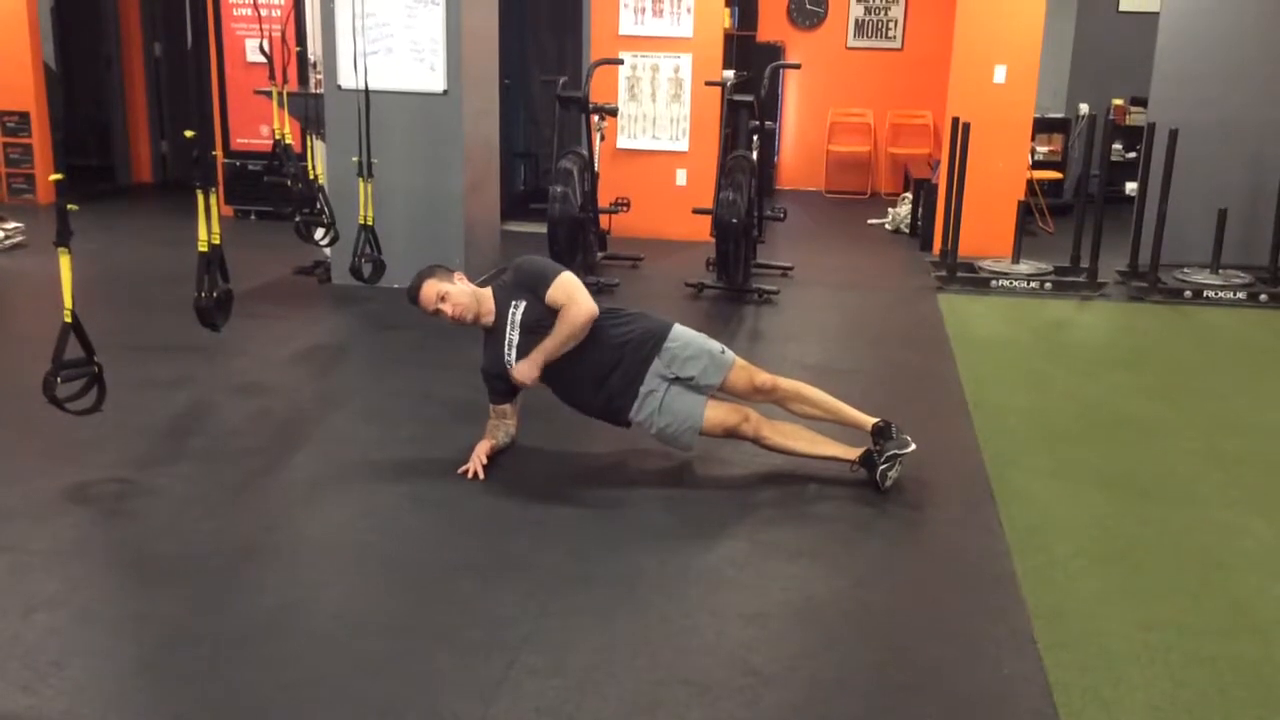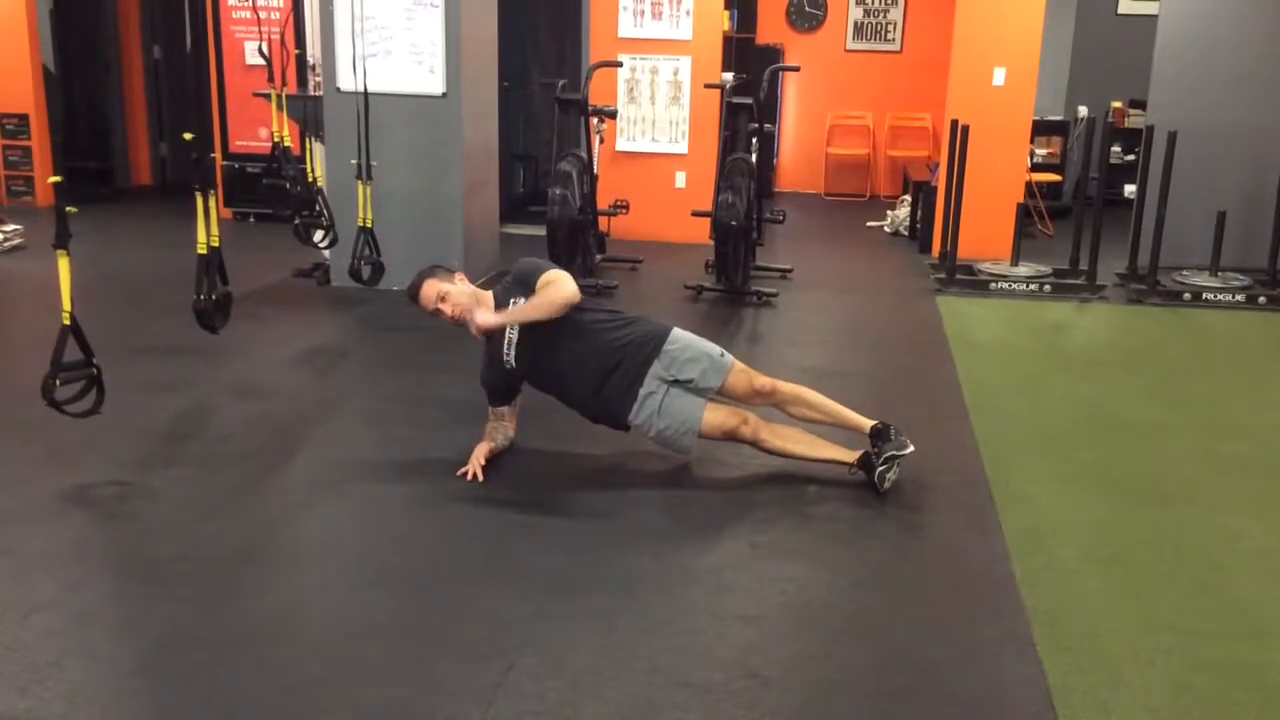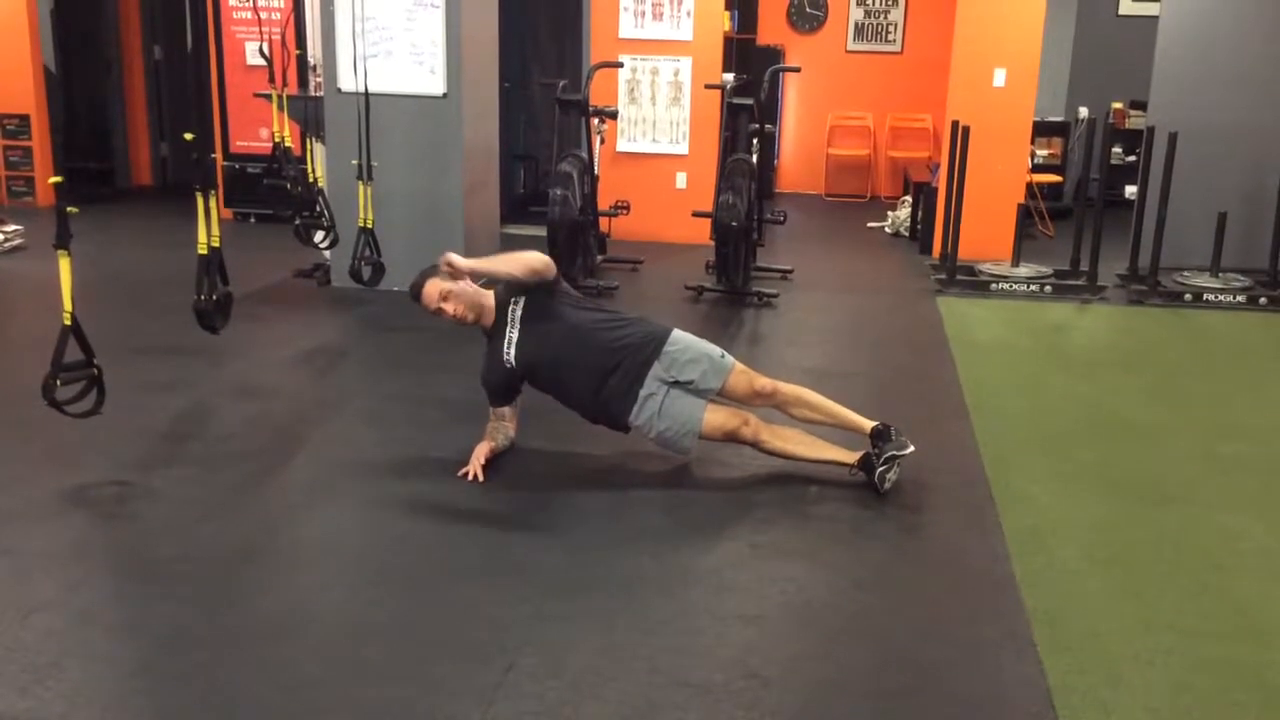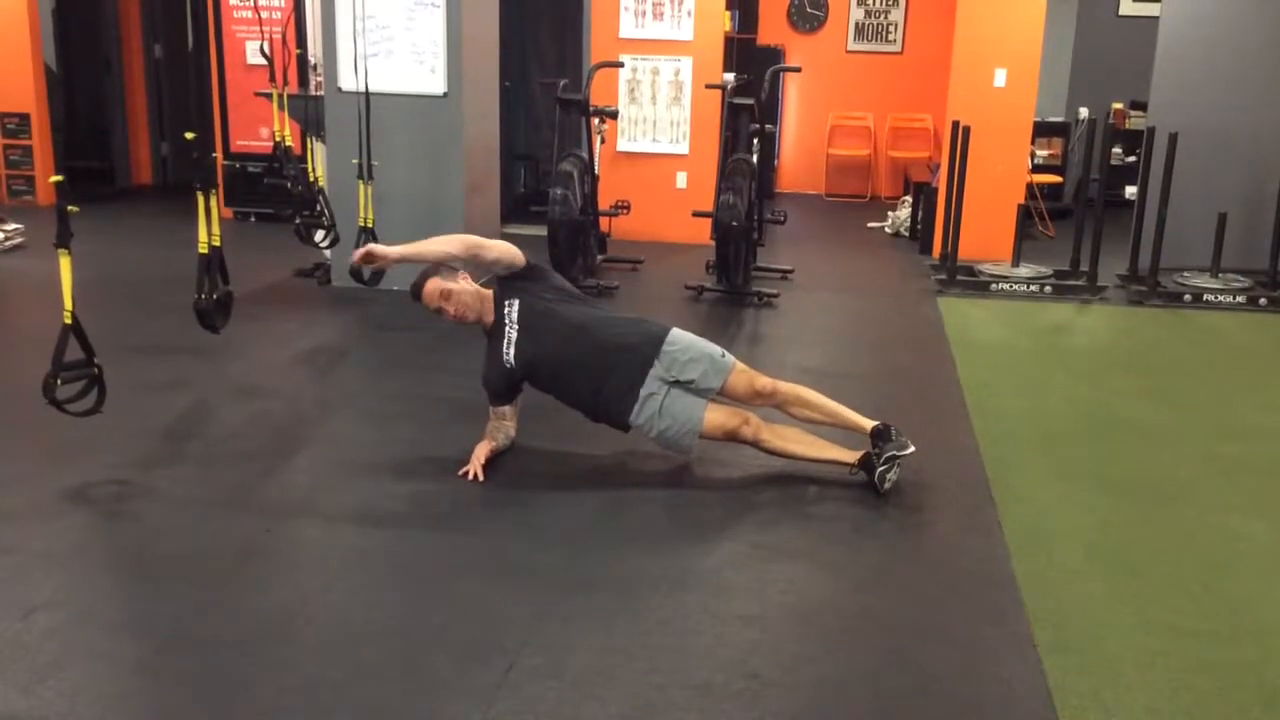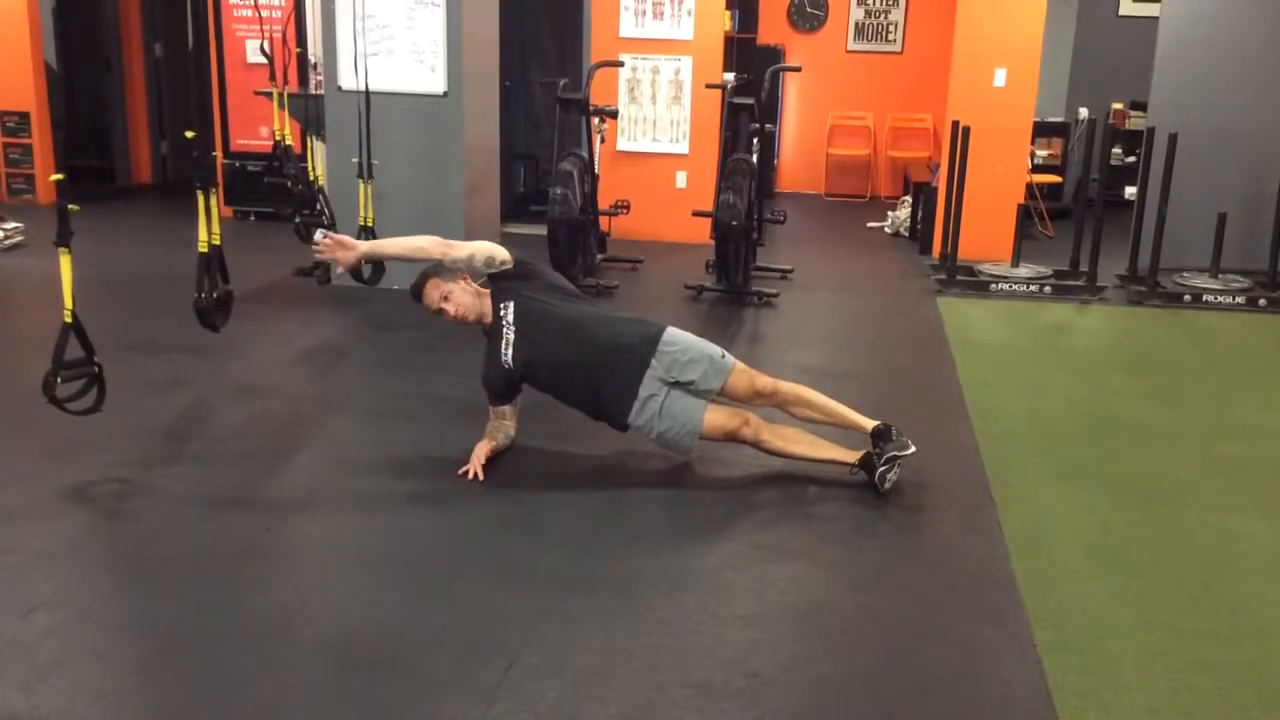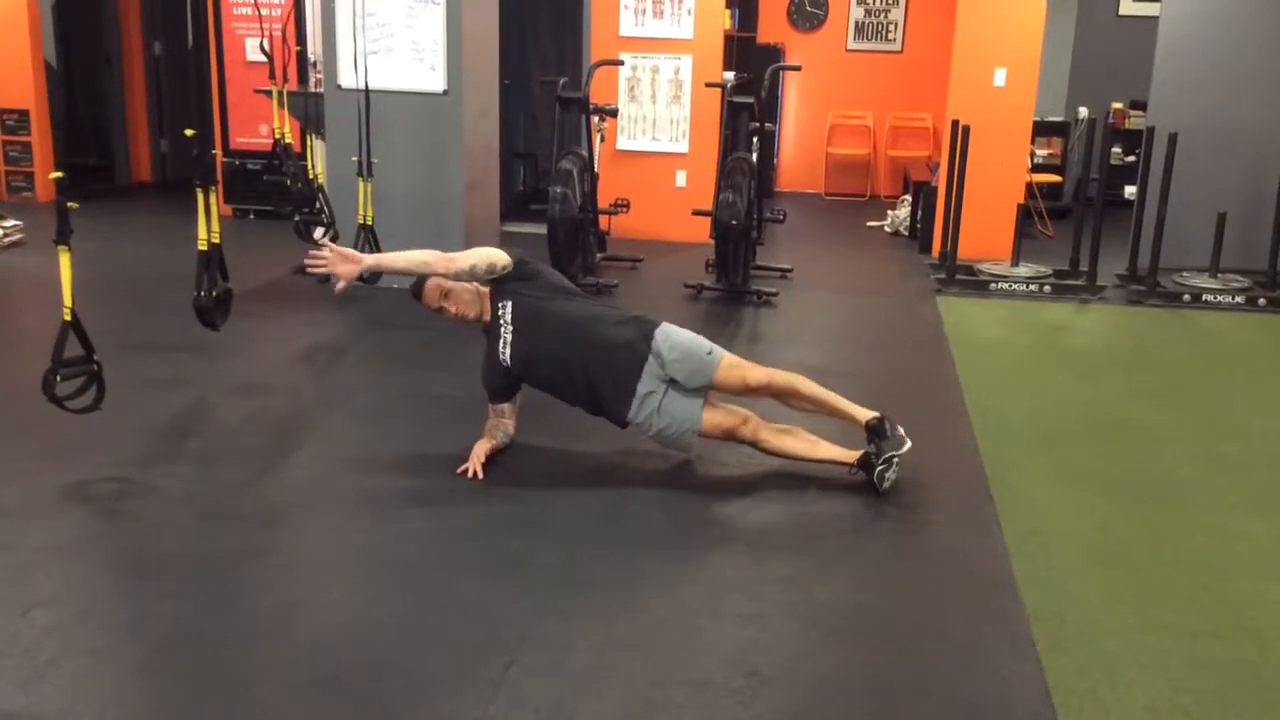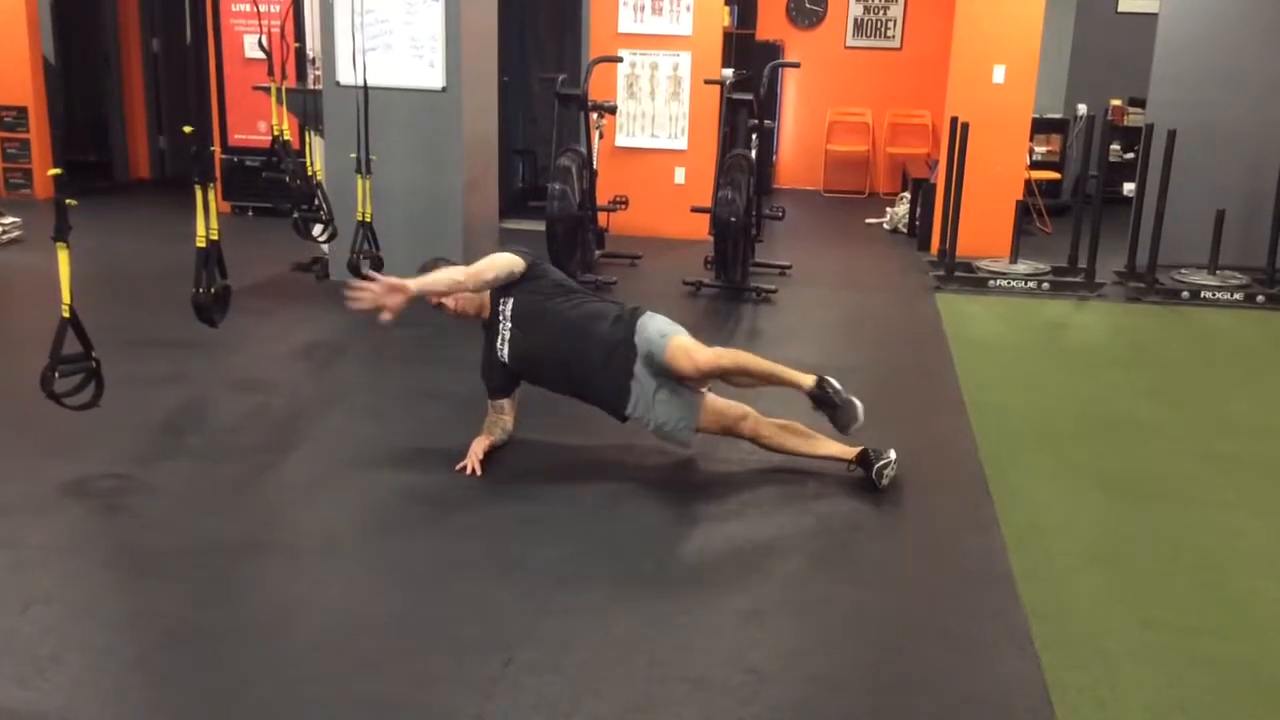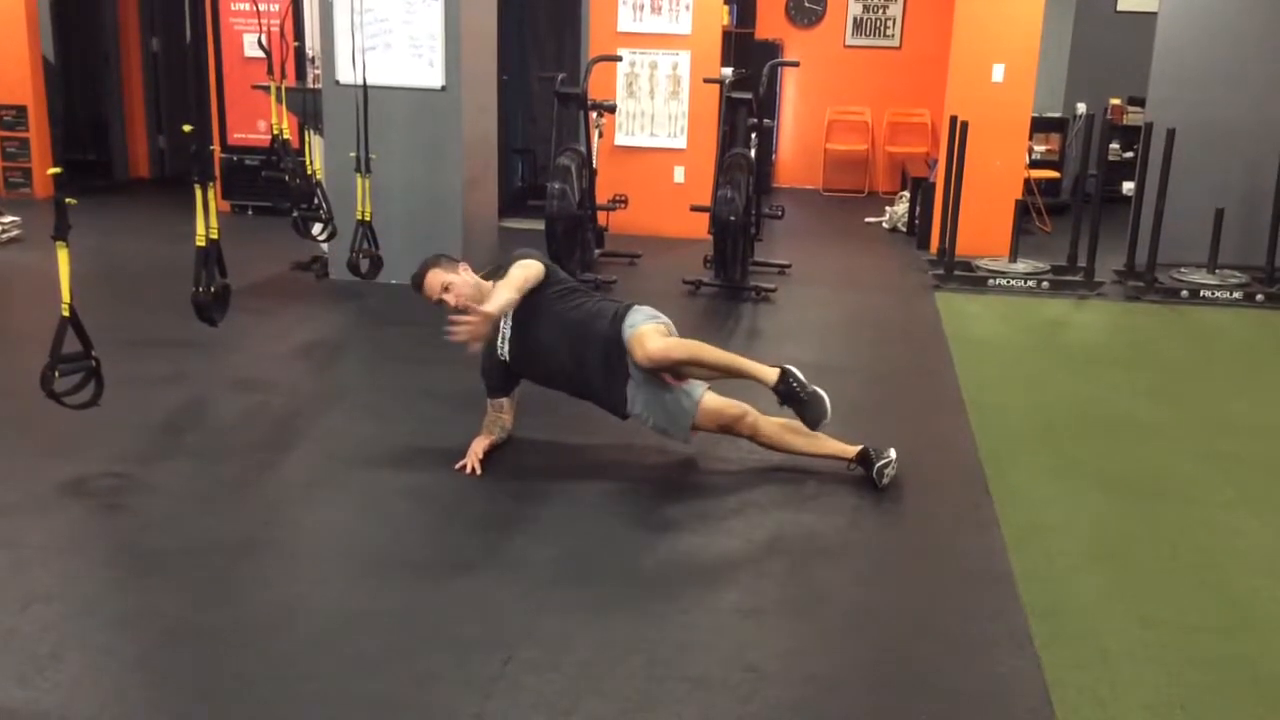
dt=0.4s
person 1, frame 1
left shoulder: (523, 274)
right shoulder: (494, 360)
left elbow: (584, 309)
right elbow: (505, 419)
left wrist: (536, 363)
right wrist: (486, 444)
left hip: (654, 346)
right hip: (638, 397)
left knee: (763, 385)
right knee: (745, 423)
left ankle: (877, 429)
right ankle: (864, 457)
person 1, frame 2
left shoulder: (522, 276)
right shoulder: (494, 364)
left elbow: (568, 293)
right elbow: (504, 423)
left wrist: (499, 318)
right wrist: (485, 446)
left hip: (653, 348)
right hip: (637, 401)
left knee: (762, 390)
right knee: (745, 428)
left ankle: (876, 431)
right ankle: (862, 461)
person 1, frame 3
left shoulder: (522, 283)
right shoulder: (497, 364)
left elbow: (539, 265)
right elbow: (504, 424)
left wrist: (470, 266)
right wrist: (485, 447)
left hip: (653, 350)
right hip: (637, 402)
left knee: (762, 391)
right knee: (745, 428)
left ankle: (876, 431)
right ankle: (862, 463)
person 1, frame 4
left shoulder: (518, 280)
right shoulder: (499, 362)
left elbow: (473, 246)
right elbow: (504, 426)
left wrist: (394, 252)
right wrist: (485, 447)
left hip: (655, 348)
right hip: (638, 401)
left knee: (763, 390)
right knee: (745, 427)
left ankle: (876, 433)
right ankle: (861, 462)
person 1, frame 5
left shoulder: (512, 277)
right shoulder: (498, 363)
left elbow: (442, 249)
right elbow: (505, 425)
left wrist: (365, 248)
right wrist: (485, 447)
left hip: (654, 349)
right hip: (638, 402)
left knee: (763, 391)
right knee: (745, 427)
left ankle: (876, 432)
right ankle: (863, 460)
person 1, frame 6
left shoulder: (512, 277)
right shoulder: (498, 360)
left elbow: (444, 262)
right elbow: (503, 421)
left wrist: (367, 261)
right wrist: (486, 443)
left hip: (650, 345)
right hip: (638, 400)
left knee: (755, 381)
right knee: (743, 427)
left ankle: (870, 422)
right ankle: (862, 460)
person 1, frame 7
left shoulder: (517, 278)
right shoulder: (496, 358)
left elbow: (472, 273)
right elbow: (502, 416)
left wrist: (409, 286)
right wrist: (485, 439)
left hip: (639, 336)
right hip: (635, 396)
left knee: (700, 363)
right knee: (741, 422)
left ankle: (813, 386)
right ankle: (856, 457)
person 1, frame 8
left shoulder: (521, 266)
right shoulder: (495, 355)
left elbow: (517, 283)
right elbow: (501, 416)
left wrist: (487, 311)
right wrist: (483, 440)
left hip: (630, 330)
right hip: (633, 394)
left knee: (653, 353)
right knee: (742, 421)
left ankle: (776, 377)
right ankle: (860, 457)
